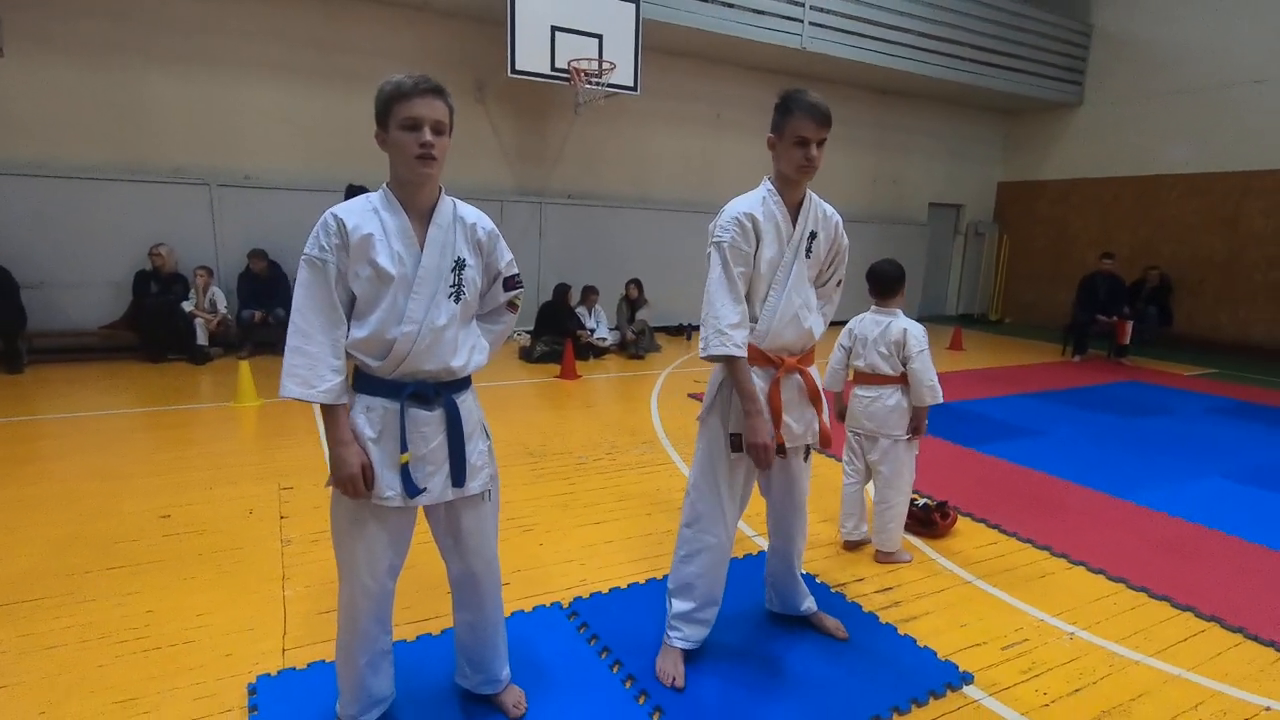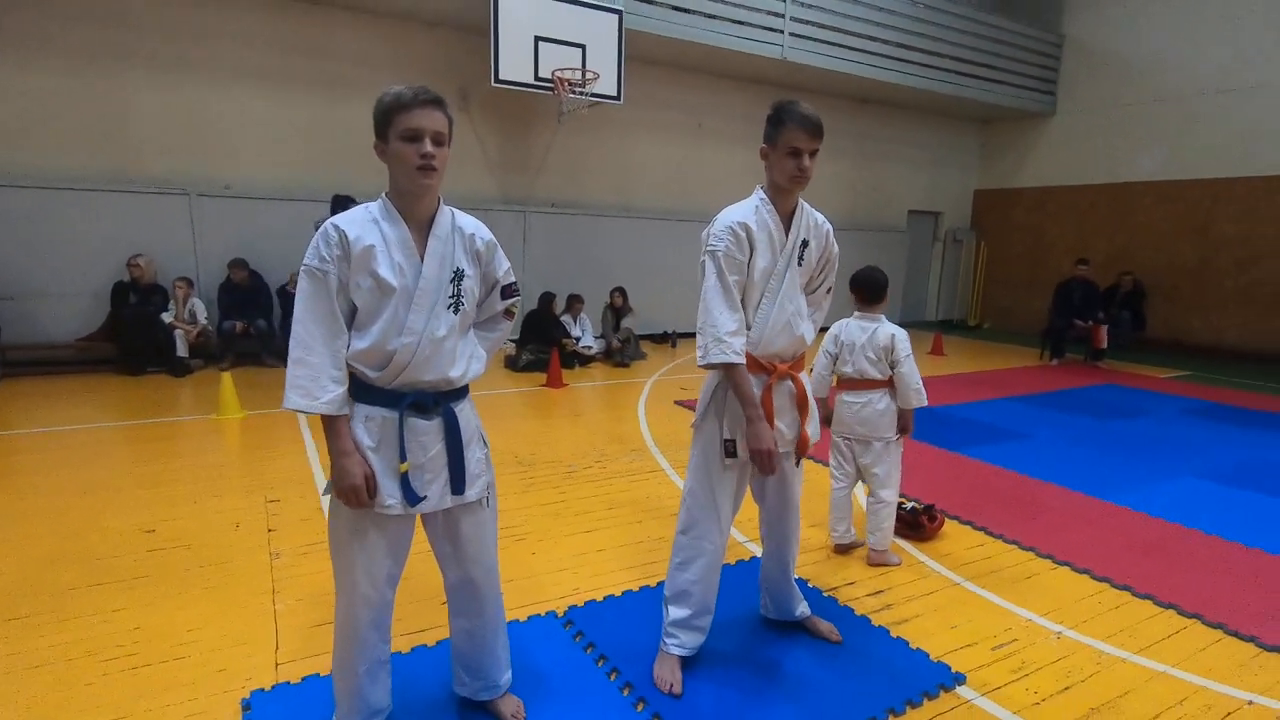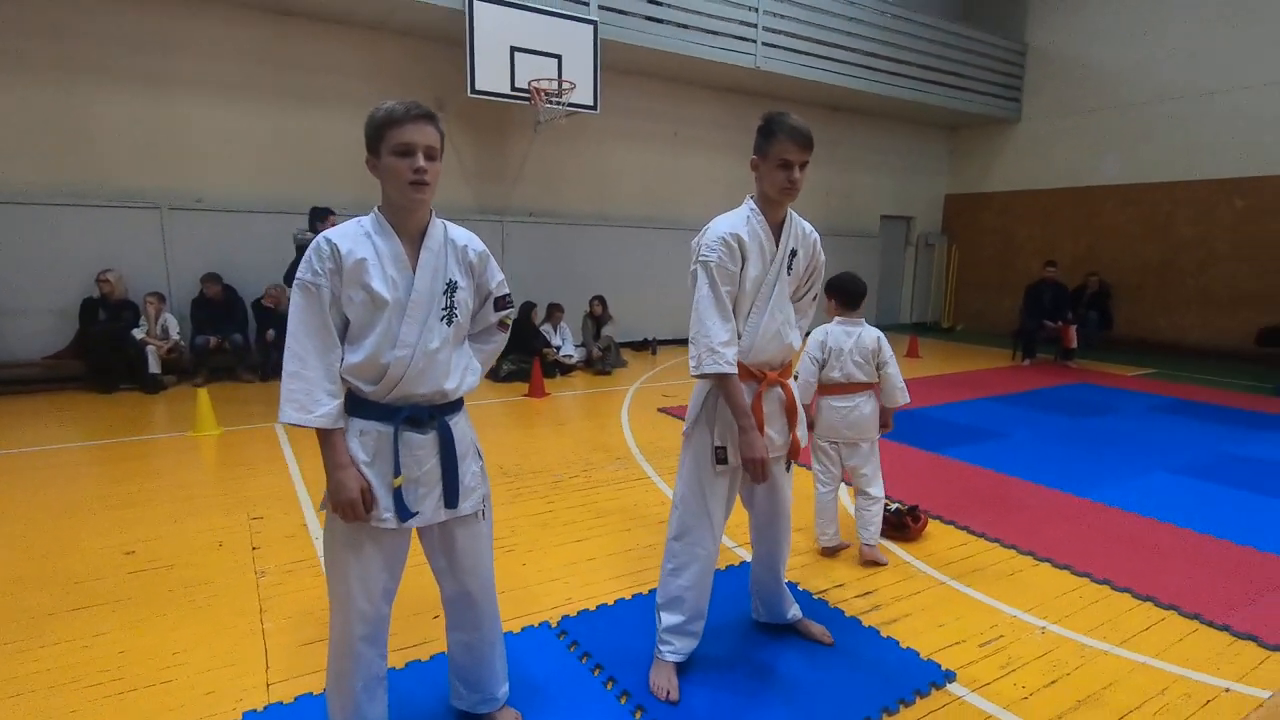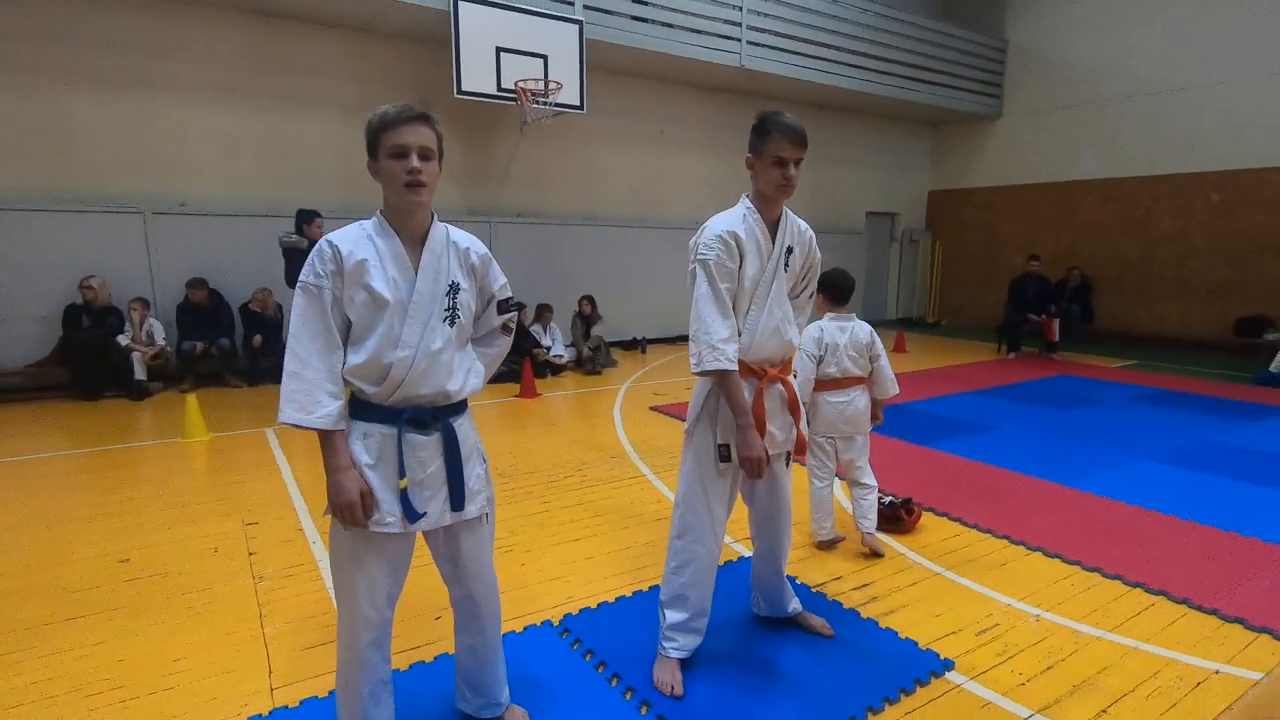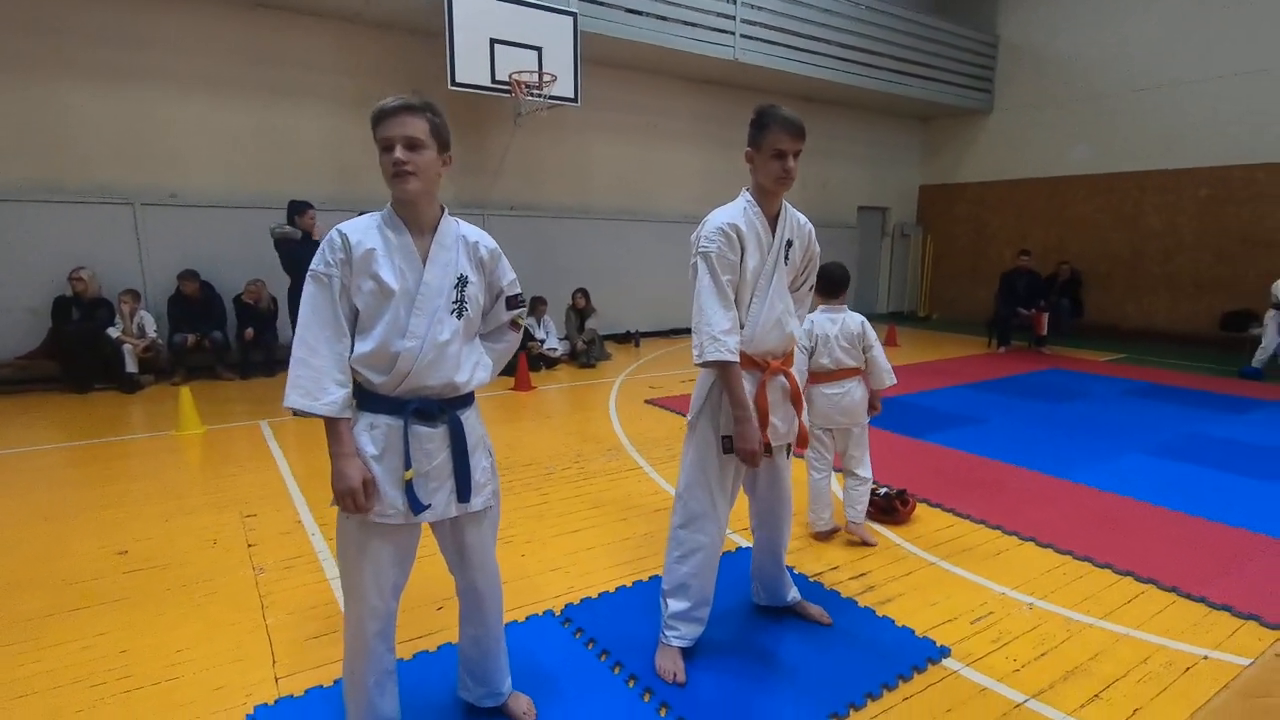
dt=0.2s
person 1, frame 1
left shoulder: (476, 228)
right shoulder: (345, 226)
left elbow: (501, 309)
right elbow: (320, 339)
left wrist: (458, 358)
right wrist: (340, 438)
left hip: (454, 419)
right hip: (376, 420)
left knee: (476, 563)
right knee: (366, 578)
person 1, frame 2
left shoulder: (473, 238)
right shoulder: (344, 236)
left elbow: (497, 318)
right elbow: (320, 350)
left wrist: (454, 368)
right wrist: (342, 449)
left hip: (452, 428)
right hip: (374, 430)
left knee: (475, 571)
right knee: (365, 589)
person 1, frame 3
left shoulder: (467, 251)
right shoulder: (336, 251)
left elbow: (490, 330)
right elbow: (315, 365)
left wrist: (449, 380)
right wrist: (338, 464)
left hip: (447, 441)
right hip: (369, 444)
left knee: (472, 585)
right knee: (360, 604)
person 1, frame 4
left shoulder: (468, 253)
right shoulder: (339, 254)
left elbow: (495, 334)
right elbow: (316, 368)
left wrist: (453, 382)
right wrist: (339, 466)
left hip: (451, 444)
right hip: (373, 450)
left knee: (476, 588)
right knee: (365, 608)
person 1, frame 5
left shoulder: (478, 248)
right shoulder: (349, 244)
left elbow: (504, 331)
right elbow: (324, 356)
left wrist: (459, 376)
right wrist: (343, 454)
left hip: (458, 435)
right hip: (379, 439)
left knee: (479, 577)
right knee: (371, 596)
person 2, frame 1
left shoulder: (829, 224)
right shoulder: (741, 219)
right elbow: (723, 325)
left wrist: (799, 363)
right wrist: (753, 414)
left hip: (800, 381)
right hip: (745, 382)
left knee: (791, 505)
right knee: (712, 512)
left ankle: (790, 600)
right ankle: (680, 633)
person 2, frame 2
left shoulder: (820, 232)
right shoulder: (733, 228)
right elbow: (721, 334)
left wrist: (791, 375)
right wrist: (754, 419)
left hip: (790, 387)
right hip: (737, 390)
left knee: (784, 510)
right knee: (706, 518)
left ankle: (785, 604)
right ankle: (677, 639)
person 2, frame 3
left shoulder: (807, 241)
right shoulder: (723, 237)
right elbow: (714, 344)
left wrist: (777, 388)
right wrist: (746, 428)
left hip: (778, 393)
right hip: (726, 397)
left knee: (774, 514)
right knee: (697, 524)
left ankle: (776, 608)
right ankle: (671, 646)
person 2, frame 4
left shoulder: (802, 238)
right shoulder: (721, 236)
right elbow: (713, 342)
left wrist: (775, 389)
right wrist: (743, 424)
left hip: (777, 390)
right hip: (727, 394)
left knee: (774, 510)
right knee: (700, 521)
left ankle: (776, 602)
right ankle: (675, 642)
person 2, frame 5
left shoulder: (802, 232)
right shoulder: (722, 229)
right elbow: (715, 333)
left wrist: (779, 381)
right wrist: (742, 413)
left hip: (779, 382)
right hip: (731, 385)
left knee: (775, 501)
right knee: (702, 511)
left ankle: (775, 590)
right ankle: (677, 631)
person 3, frame 1
left shoulder: (856, 324)
right shoulder: (911, 330)
left elbow: (835, 369)
right elbow: (923, 380)
left wrist: (839, 403)
right wrist: (920, 418)
left hip: (859, 406)
right hip: (893, 411)
left knee: (854, 475)
right knee: (893, 482)
left ankle: (852, 534)
right ankle: (886, 547)
person 3, frame 2
left shoulder: (839, 329)
right shoulder: (894, 334)
left elbow: (820, 374)
right elbow: (908, 383)
left wrist: (823, 408)
right wrist: (907, 418)
left hip: (845, 410)
right hip: (880, 413)
left knee: (842, 478)
right knee: (884, 484)
left ankle: (842, 538)
right ankle: (878, 548)
person 3, frame 3
left shoulder: (821, 335)
right shoulder: (875, 337)
left elbow: (805, 380)
right elbow: (891, 382)
right wrist: (887, 415)
left hip: (828, 414)
right hip: (863, 415)
left knee: (826, 481)
right knee: (869, 482)
left ankle: (829, 541)
right ankle: (869, 543)
person 3, frame 4
left shoulder: (815, 331)
right shoulder: (866, 331)
left elbow: (803, 377)
right elbow: (882, 374)
right wrist: (877, 407)
left hip: (823, 409)
right hip: (856, 408)
left knee: (821, 476)
right knee: (861, 473)
left ankle: (824, 534)
right ankle: (868, 531)
person 3, frame 5
left shoulder: (808, 324)
right shoulder: (859, 322)
left elbow: (796, 368)
right elbow: (877, 364)
right wrist: (875, 396)
left hip: (819, 400)
right hip: (853, 398)
left knee: (819, 467)
right knee: (858, 463)
left ankle: (821, 525)
right ankle: (855, 521)
